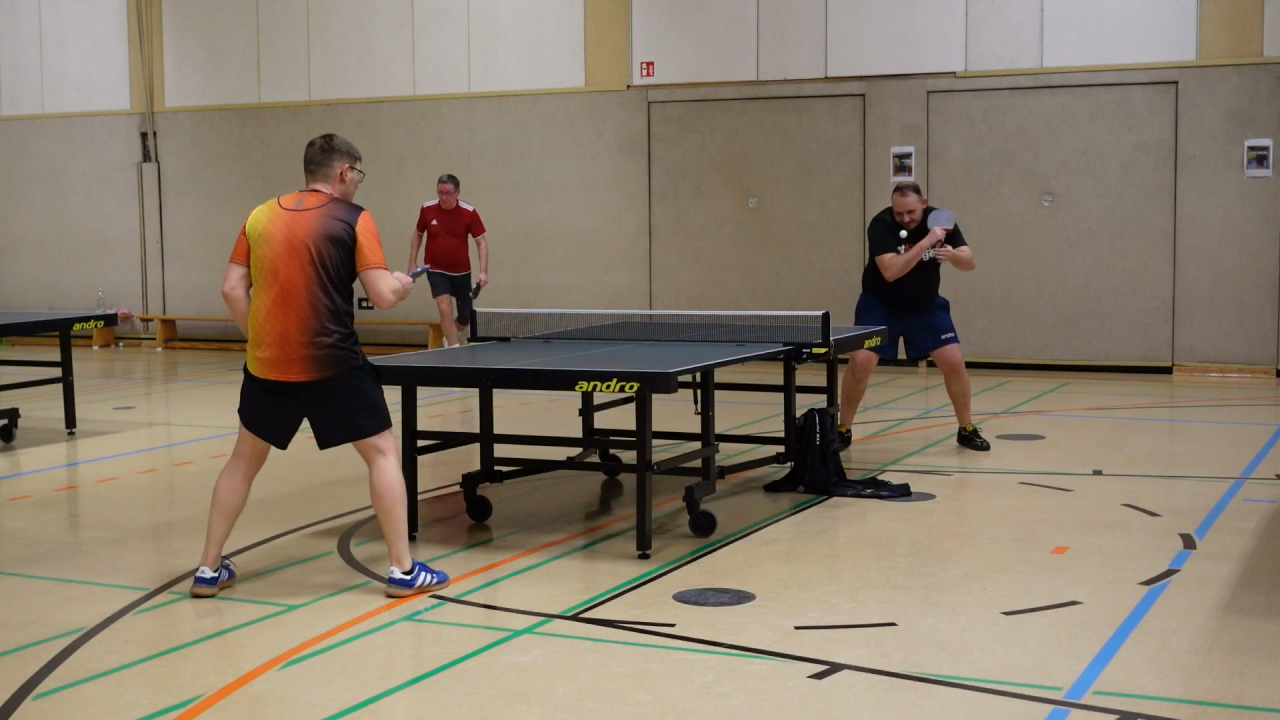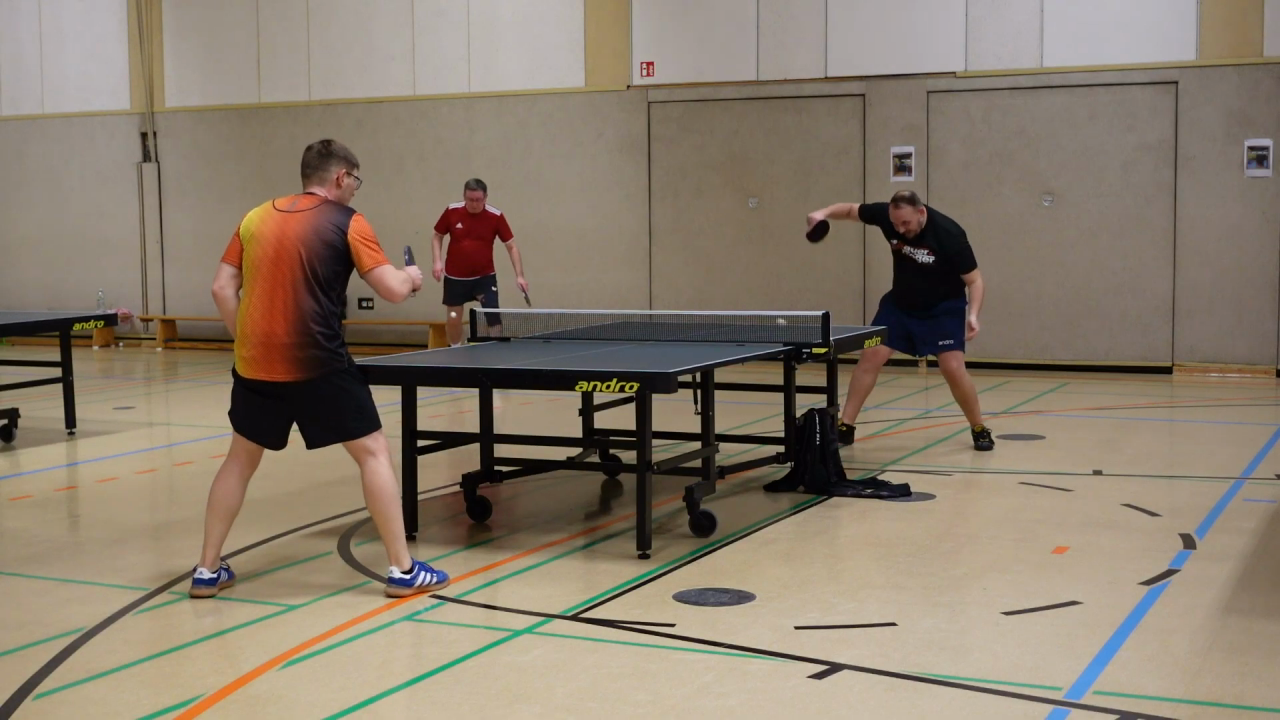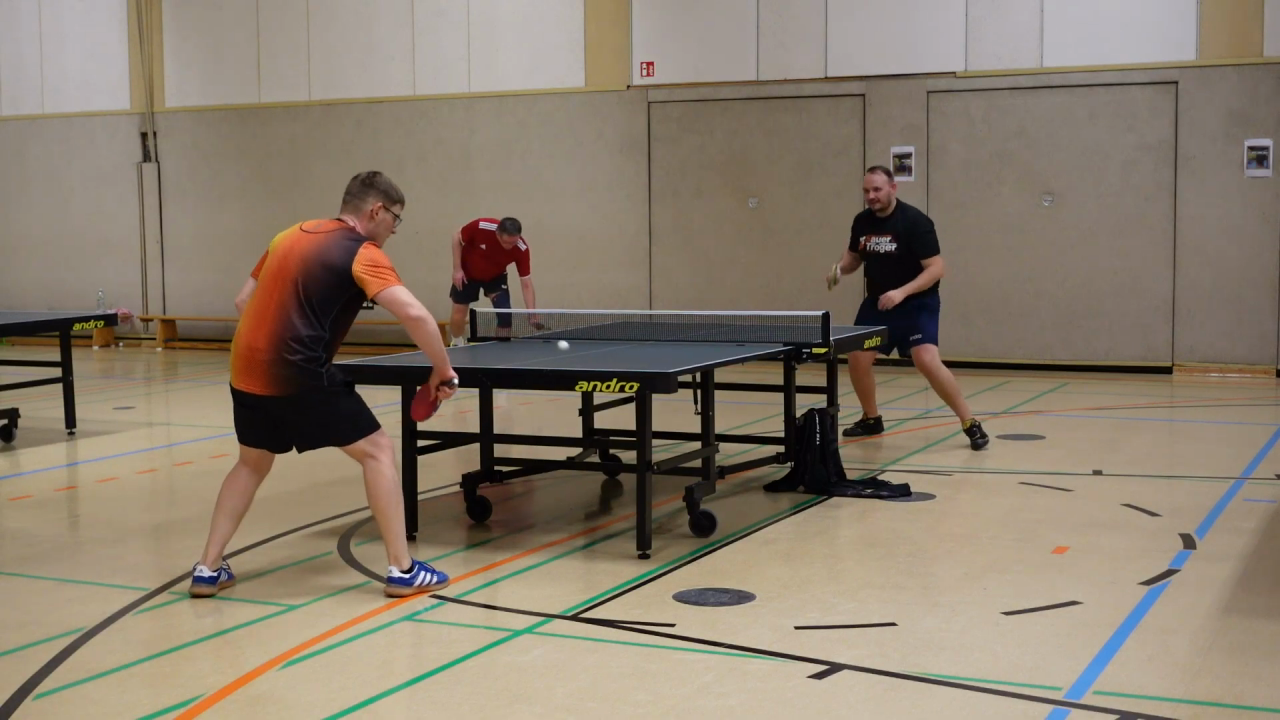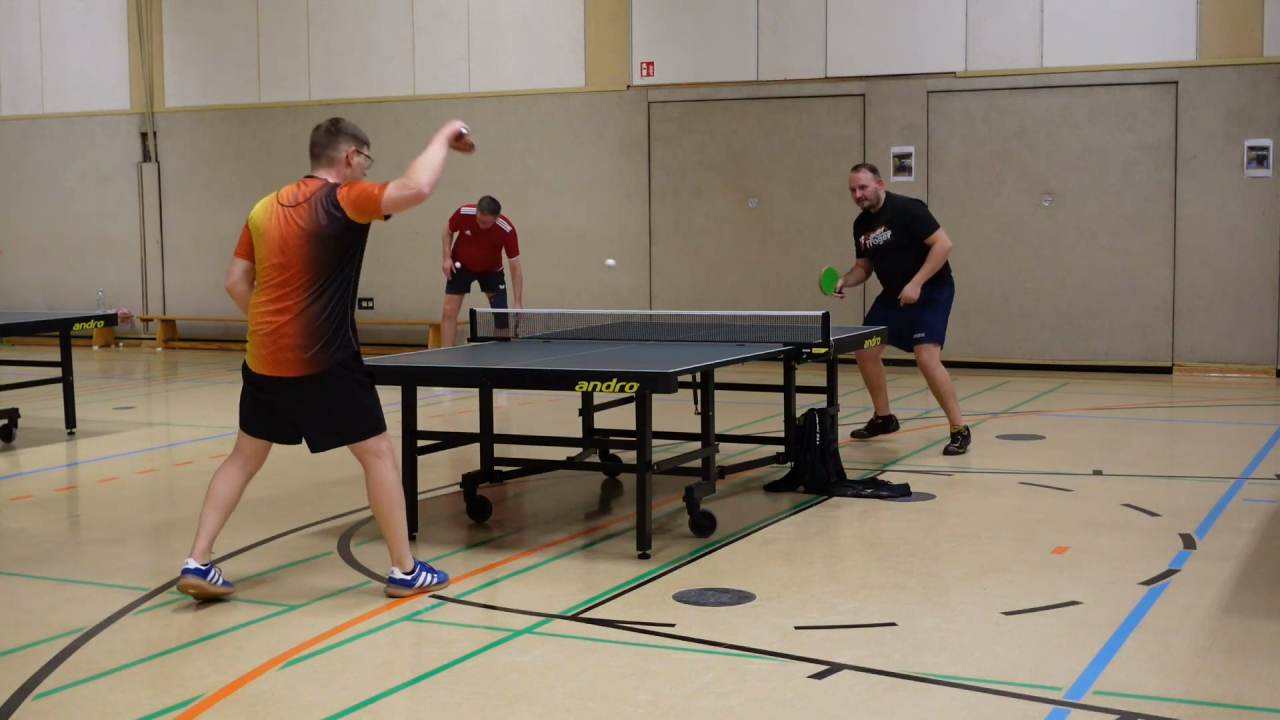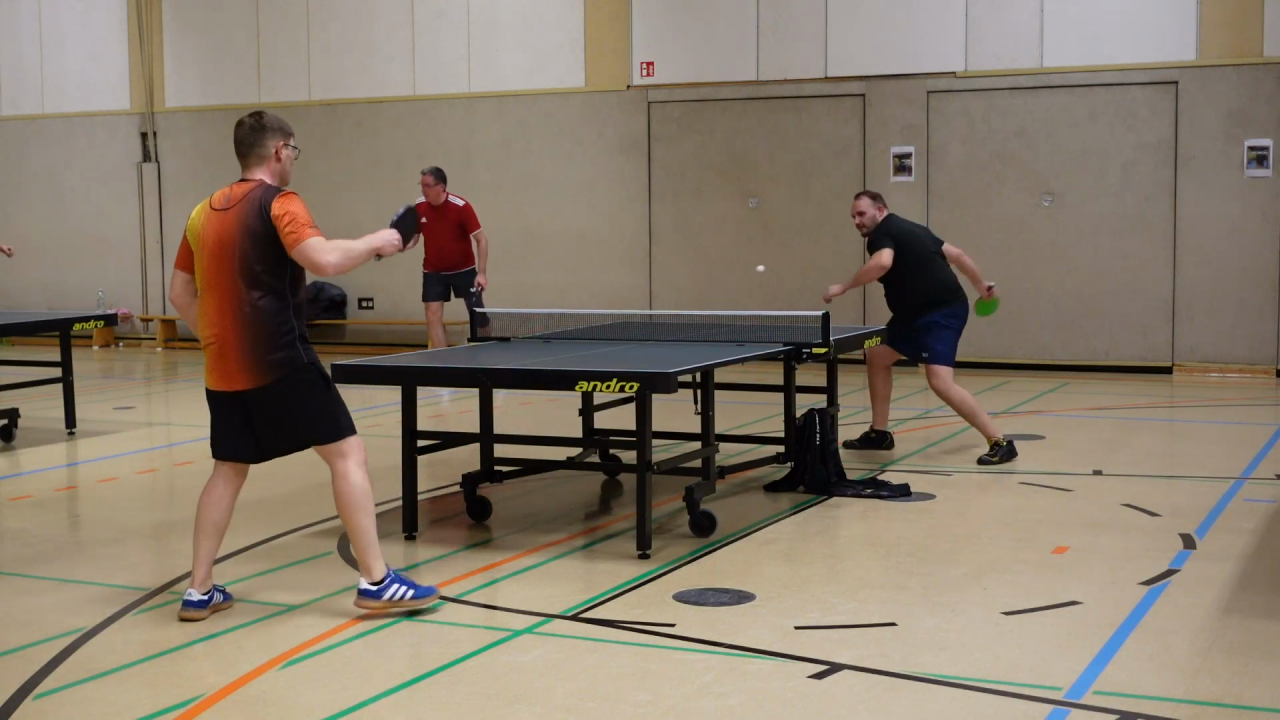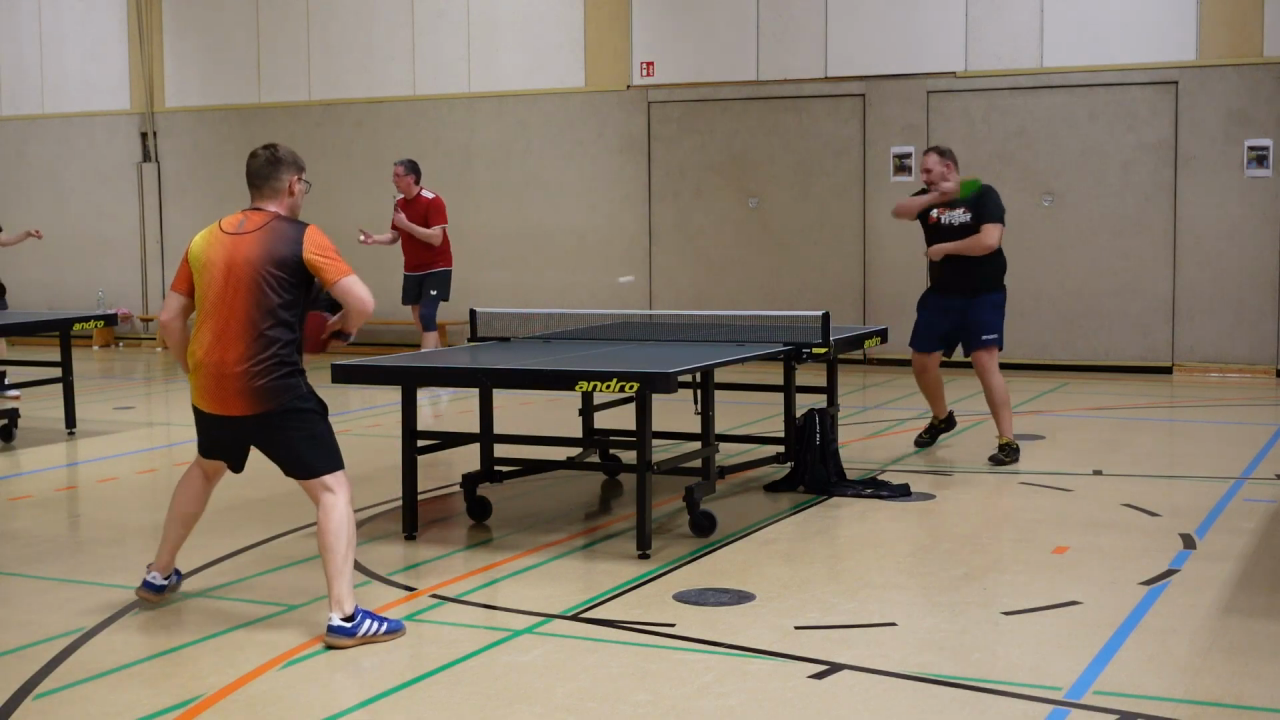
dt=0.4s
person 1, frame 1
left shoulder: (261, 216)
right shoulder: (353, 219)
left elbow: (233, 289)
right elbow: (384, 295)
right wrist: (402, 283)
left hip: (266, 364)
right hip: (330, 362)
left knee: (244, 460)
right knee: (383, 452)
left ankle: (209, 569)
right ankle: (404, 570)
person 1, frame 2
left shoulder: (255, 218)
right shoulder: (347, 222)
left elbow: (222, 289)
right elbow: (393, 291)
right wrist: (410, 275)
left hip: (255, 364)
right hip: (317, 363)
left knee: (239, 461)
right knee: (373, 453)
left ankle: (207, 570)
right ankle: (403, 569)
person 1, frame 3
left shoulder: (289, 235)
right shoulder: (361, 252)
left elbow: (245, 300)
right elbow: (413, 313)
right wrist: (441, 367)
left hip: (247, 372)
right hip: (301, 375)
left knee: (251, 465)
right knee: (378, 452)
left ankle: (207, 568)
right ankle: (402, 569)
person 1, frame 4
left shoulder: (265, 207)
right shoulder: (344, 200)
left elbow: (236, 282)
right elbow: (417, 188)
right wrist: (444, 135)
left hip: (264, 359)
right hip: (323, 360)
left knee: (244, 459)
right knee: (379, 453)
left ankle: (199, 563)
right ankle: (404, 570)
person 1, frame 5
left shoulder: (202, 213)
right shoulder: (278, 203)
left elbow: (180, 294)
right elbow: (324, 261)
right wrist: (376, 240)
left hip: (224, 373)
right hip: (281, 365)
left knee: (228, 472)
right knee: (347, 455)
left ankle: (198, 590)
right ankle: (376, 581)
person 1, frame 6
left shoulder: (205, 239)
right shoulder: (301, 237)
left elbow: (170, 319)
right elbow: (362, 305)
right wrist: (345, 324)
left hip: (212, 392)
right hip: (275, 393)
left knee: (205, 470)
right knee: (332, 491)
left ankle: (159, 575)
right ankle: (343, 615)
person 2, frame 1
right shoulder: (881, 224)
left elbow: (969, 263)
right elbow: (891, 272)
left wrist: (951, 254)
right wrist: (925, 243)
left hip: (926, 306)
right hip: (880, 305)
left knee: (954, 362)
right knee: (861, 361)
left ankle: (967, 430)
right ankle: (843, 430)
person 2, frame 2
left shoulder: (949, 233)
right shoulder: (886, 214)
left elbow: (974, 280)
right elbow: (851, 210)
left wrist: (972, 315)
right wrist: (824, 213)
left hip: (942, 308)
right hip: (900, 304)
left knee: (954, 368)
right knee: (870, 357)
left ankle: (979, 429)
right ankle: (845, 426)
person 2, frame 3
left shoulder: (916, 222)
right shoulder: (863, 221)
left elbow: (936, 269)
right elbow: (854, 258)
left wrist: (902, 292)
right wrist: (839, 268)
left hip: (916, 304)
right hip: (877, 305)
left knee: (927, 362)
right knee: (857, 360)
left ankle: (970, 424)
right ankle: (871, 419)
person 2, frame 4
left shoulder: (907, 209)
right shoulder: (861, 224)
left elbow: (943, 244)
right elbow: (864, 266)
left wrist: (916, 283)
right wrist: (844, 281)
left hip: (930, 292)
right hip: (894, 296)
left knee: (927, 359)
right knee: (866, 352)
left ankle: (959, 430)
right ankle: (883, 417)
person 2, frame 5
left shoulder: (883, 232)
right shoulder: (907, 230)
left elbow: (881, 264)
right elbow: (956, 254)
left wrist: (843, 287)
right wrist: (980, 285)
left hip: (941, 313)
right hip: (916, 313)
left knee: (941, 382)
right knee: (877, 357)
left ankle: (999, 442)
right ankle: (879, 433)
person 2, frame 6
left shoulder: (984, 195)
right shoulder: (928, 199)
left elbow: (990, 241)
right elbow: (900, 211)
left wrist: (943, 248)
right wrist: (936, 195)
left hip: (984, 296)
right hip: (941, 296)
left knee: (985, 365)
right knee: (922, 361)
left ankle: (1007, 443)
right ankle: (941, 418)
